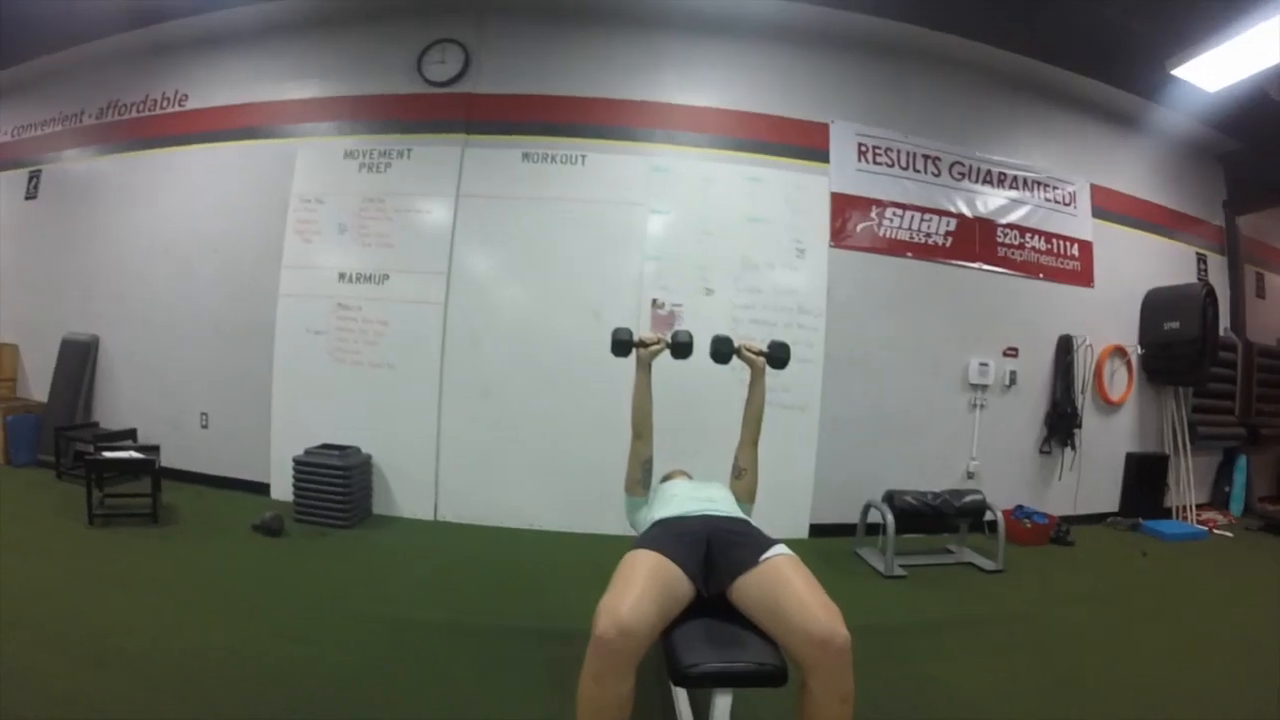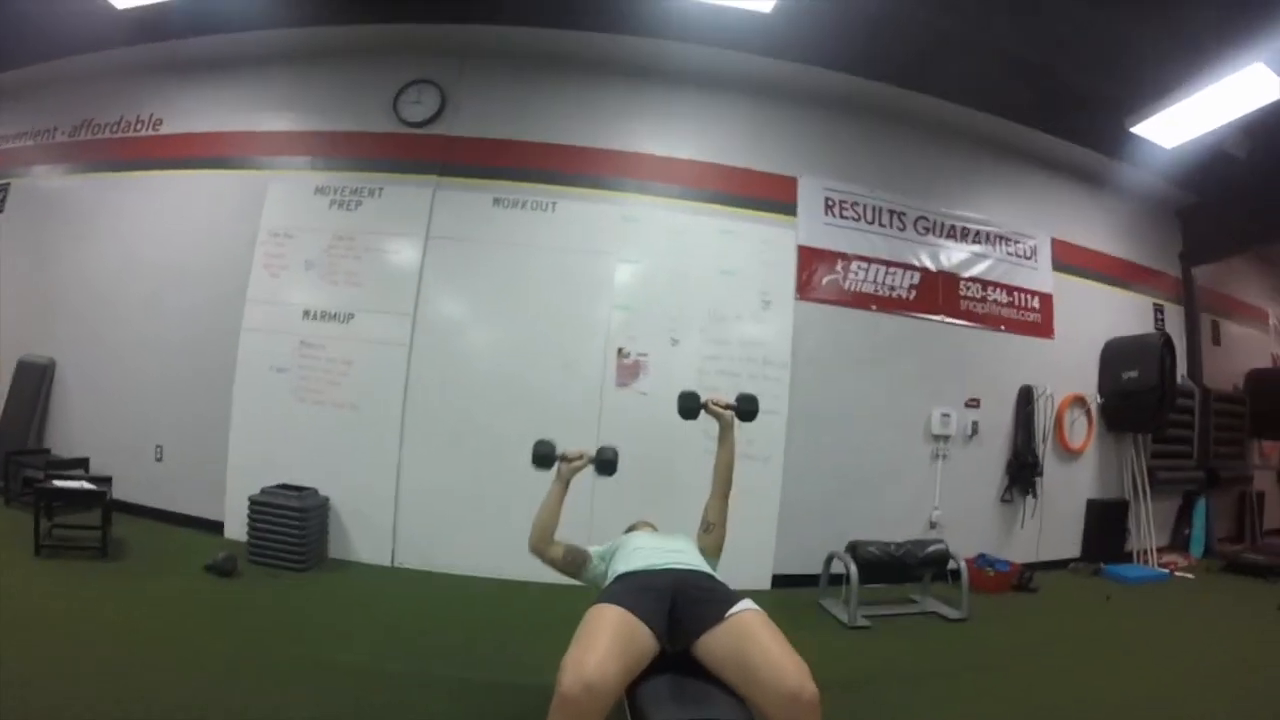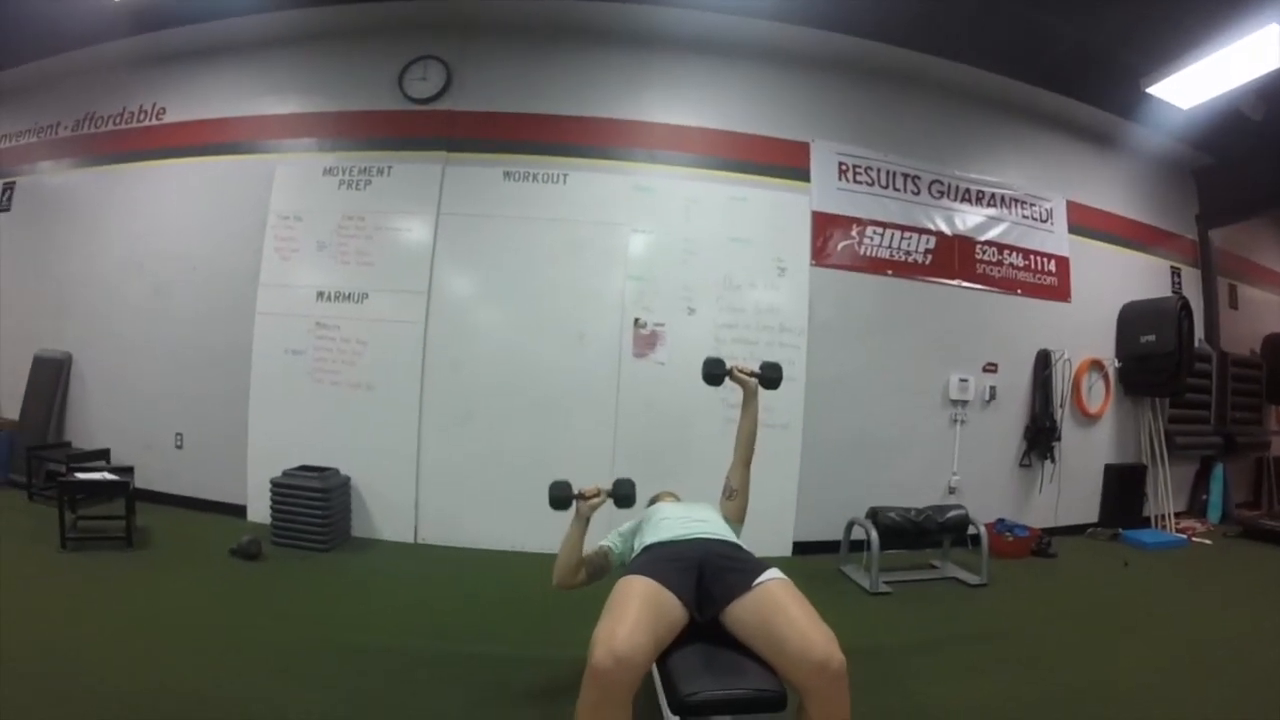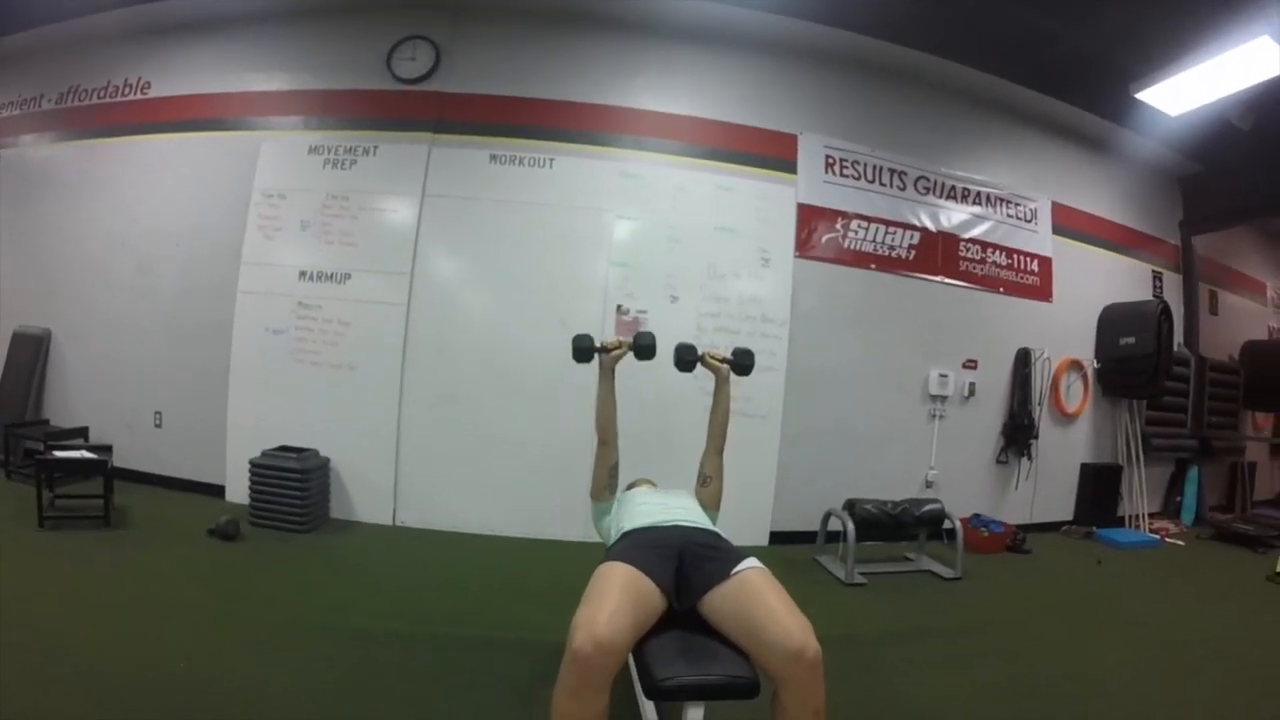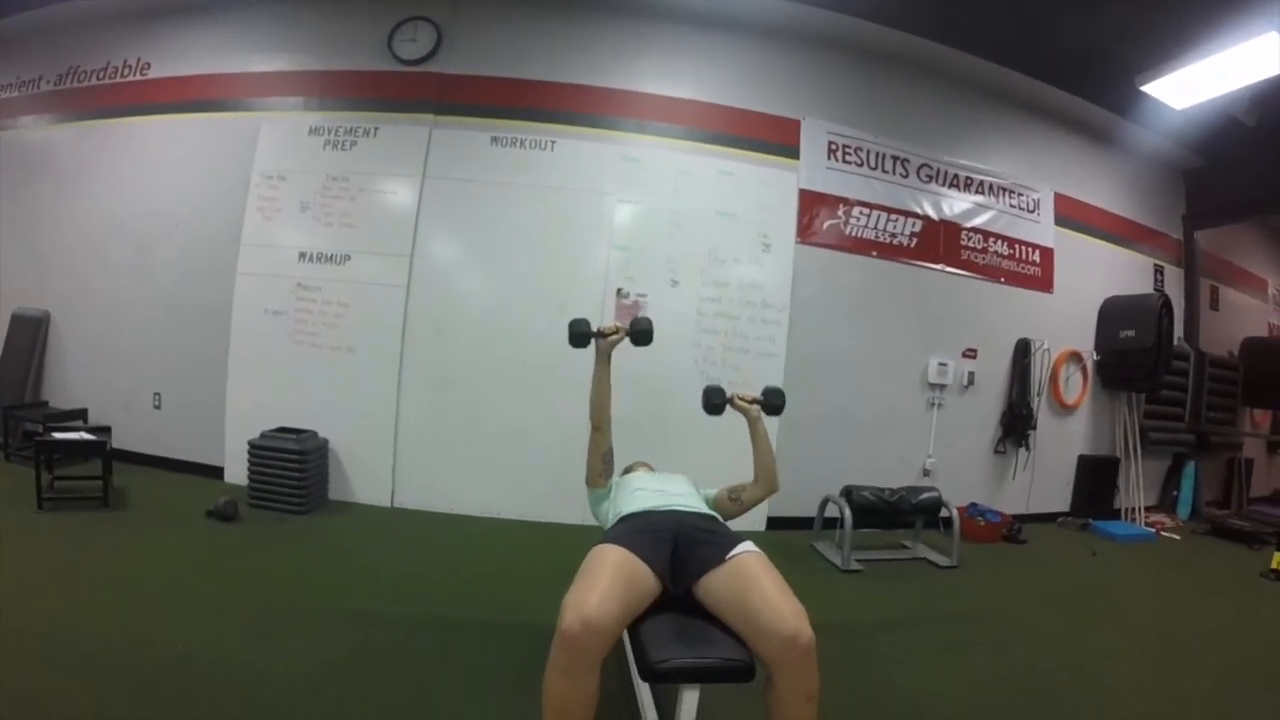
dt=0.7s
person 1, frame 1
left shoulder: (729, 497)
right shoulder: (649, 504)
left elbow: (748, 442)
right elbow: (641, 438)
left wrist: (758, 373)
right wrist: (643, 367)
left knee: (832, 642)
right knee: (612, 635)
person 1, frame 2
left shoulder: (691, 548)
right shoulder: (610, 553)
left elbow: (720, 494)
right elbow: (541, 546)
left wrist: (726, 428)
right wrist: (562, 480)
right knee: (577, 693)
person 1, frame 3
left shoulder: (715, 516)
right shoulder: (636, 528)
left elbow: (740, 464)
right elbow: (565, 577)
left wrist: (750, 395)
right wrist: (583, 515)
left knee: (827, 667)
right knee: (609, 665)
person 1, frame 4
left shoulder: (694, 505)
right shoulder: (614, 510)
left elbow: (714, 450)
right elbow: (606, 442)
left wrist: (722, 381)
right wrist: (606, 370)
left knee: (803, 657)
right knee: (588, 651)
person 1, frame 5
left shoulder: (695, 493)
right shoulder: (611, 494)
left elbow: (765, 486)
right elbow: (600, 428)
left wrist: (754, 422)
right wrist: (603, 355)
left hip: (705, 529)
right hip: (637, 527)
left knee: (797, 643)
right knee: (577, 632)
